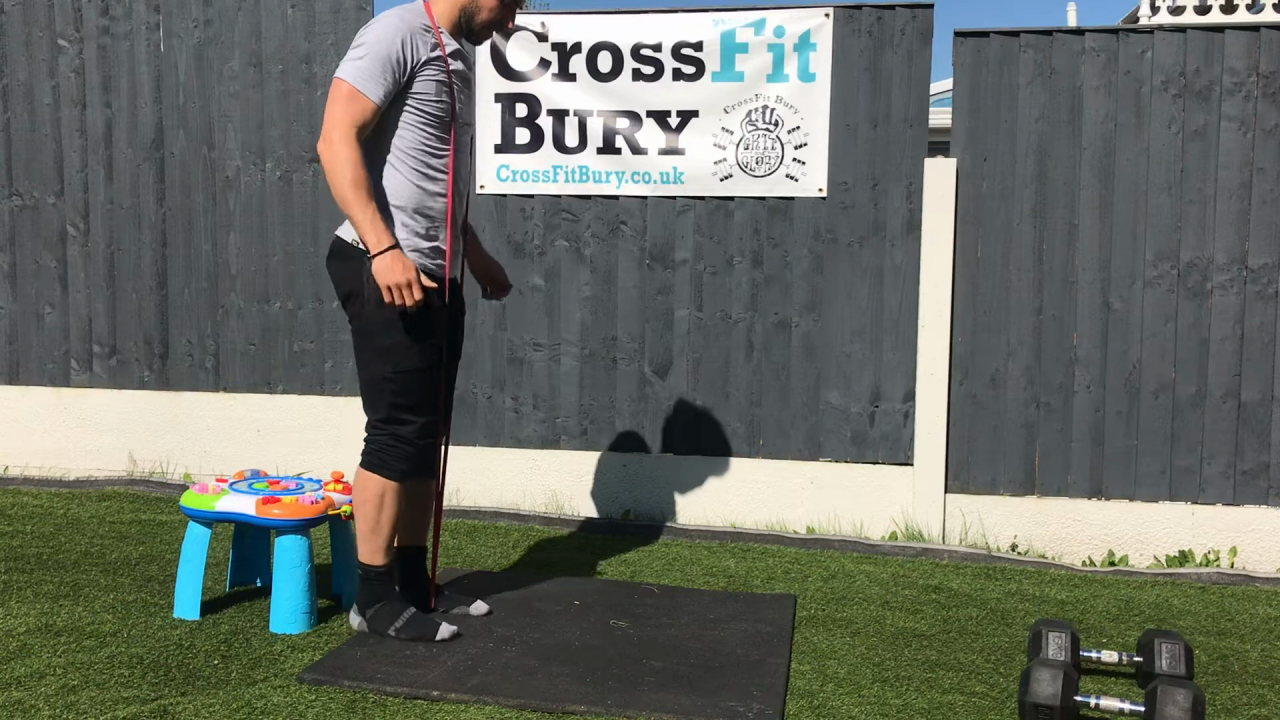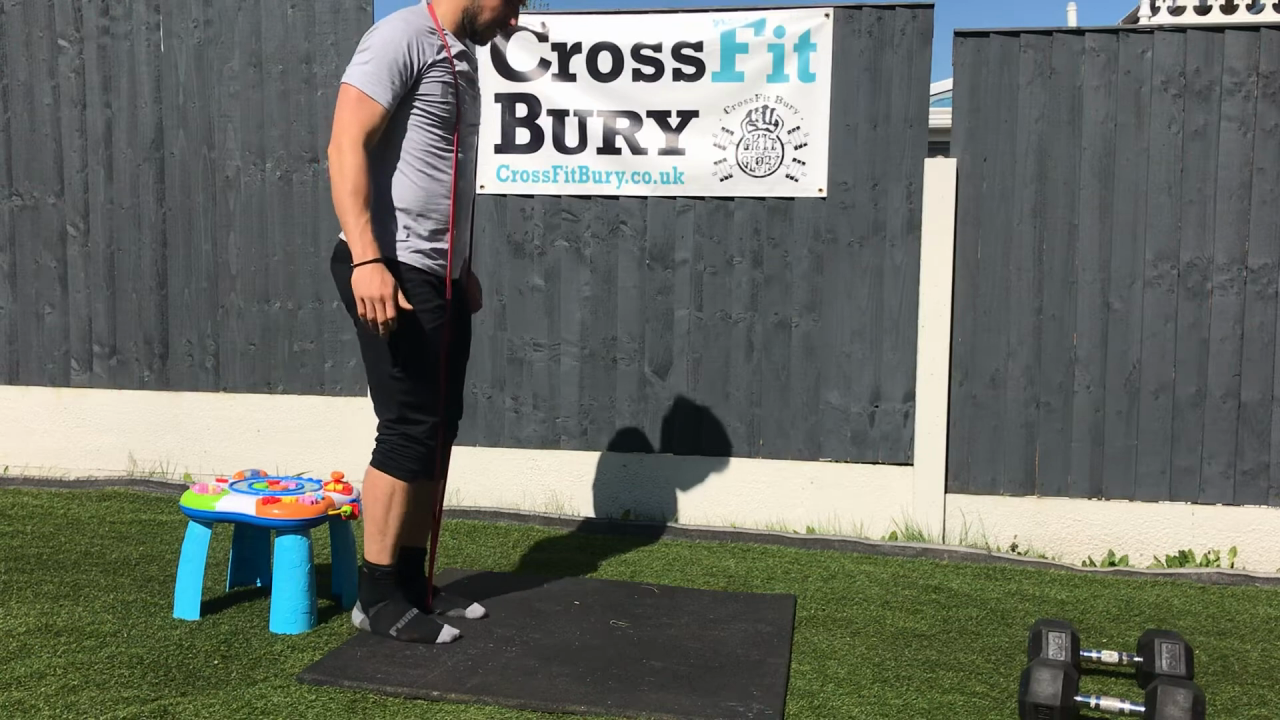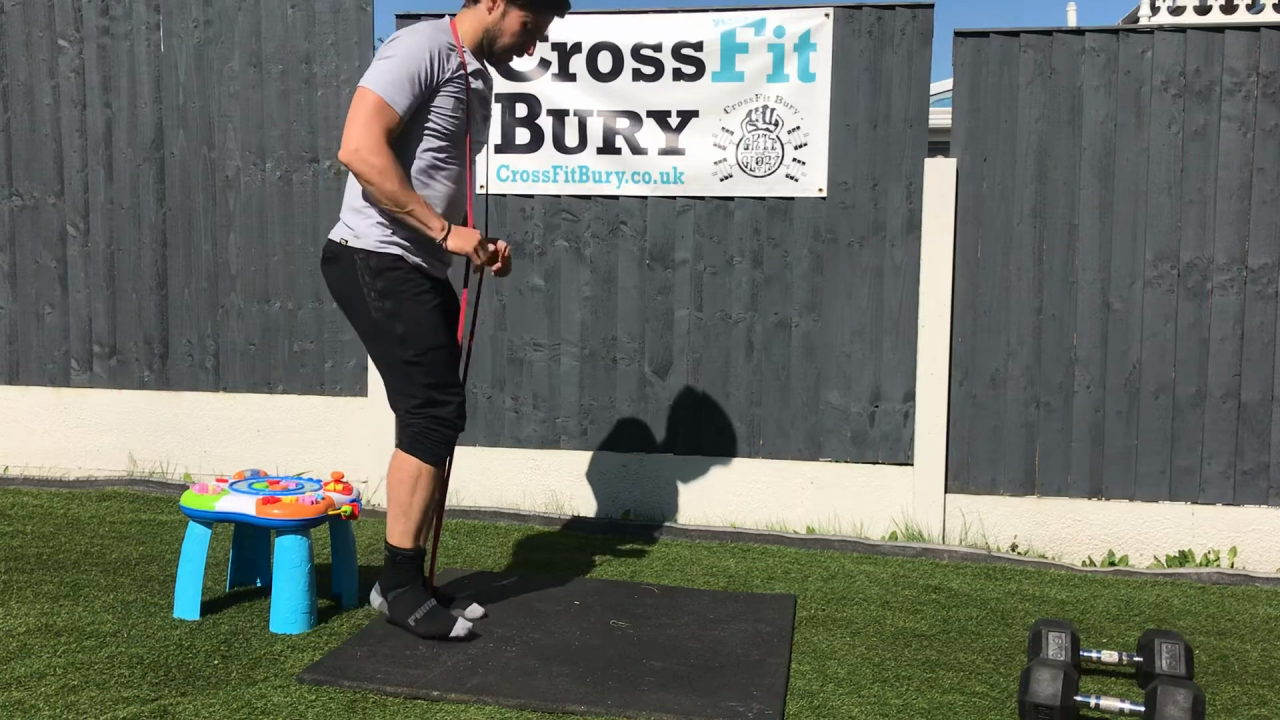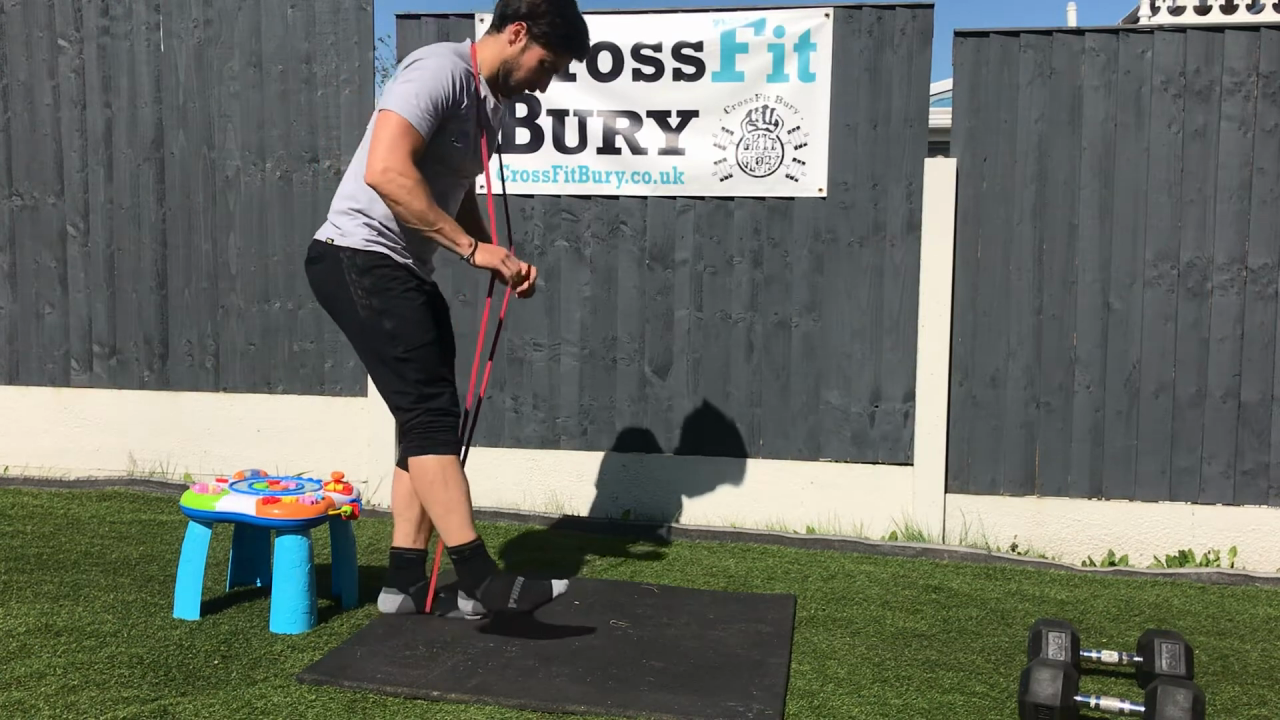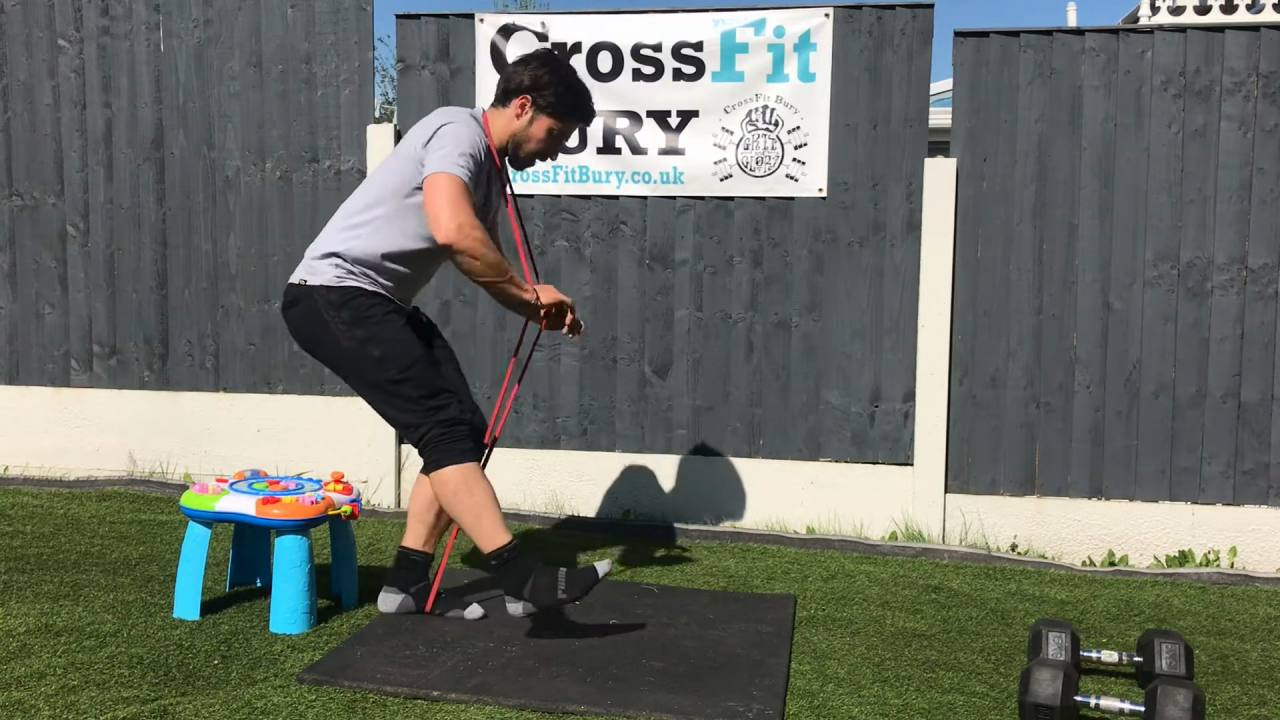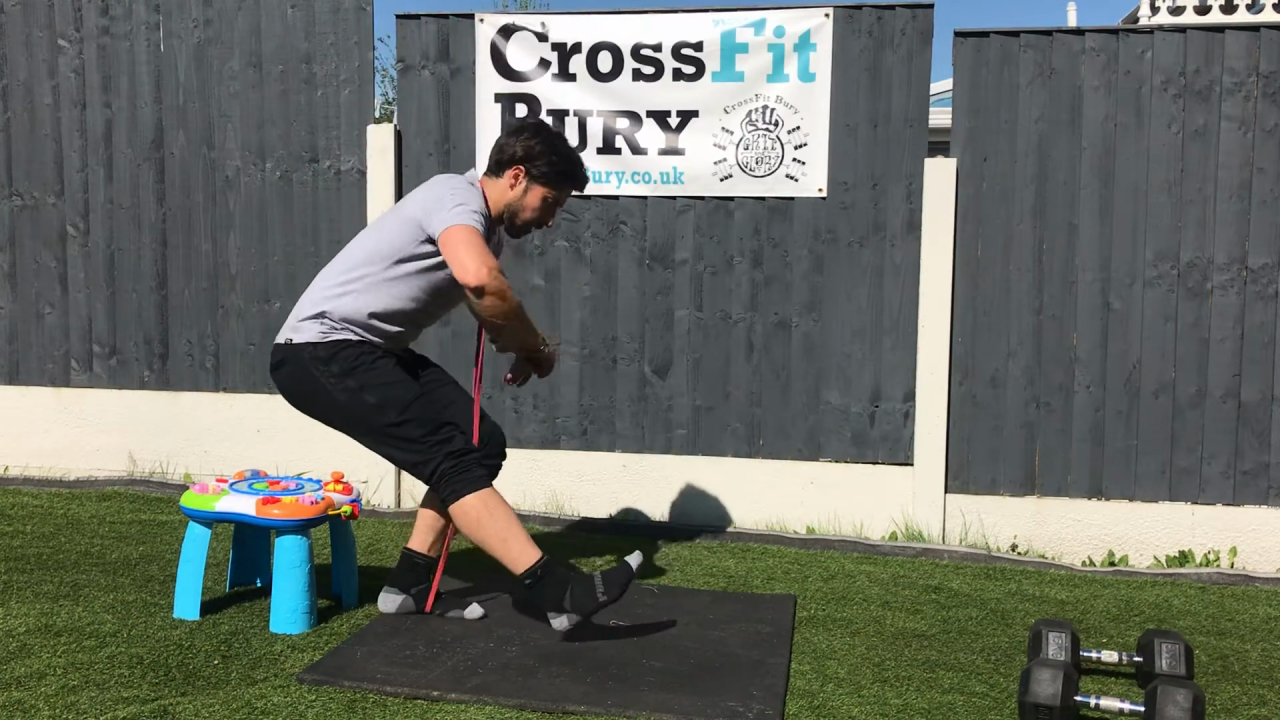
dt=0.5s
person 1, frame 1
left shoulder: (457, 56)
right elbow: (336, 140)
left wrist: (477, 254)
right wrist: (382, 247)
left hip: (432, 273)
right hip: (384, 267)
left knee: (427, 429)
right knee: (399, 427)
left ankle: (411, 581)
right ankle: (375, 597)
person 1, frame 2
left shoulder: (462, 58)
right elbow: (346, 149)
left wrist: (463, 268)
right wrist: (368, 262)
left hip: (436, 278)
right hip: (390, 278)
left knee: (439, 429)
right knee: (408, 428)
left ankle: (411, 581)
right ankle: (378, 595)
person 1, frame 3
left shoulder: (476, 76)
right elbow: (359, 149)
left wrist: (477, 240)
right wrist: (444, 230)
left hip: (423, 269)
right hip: (376, 260)
left knee: (434, 416)
right knee: (434, 411)
left ankle: (407, 580)
right ankle: (398, 580)
person 1, frame 4
left shoulder: (488, 103)
right shoulder: (441, 68)
right elbow: (384, 171)
left wrist: (501, 259)
right wrist: (474, 249)
left hip: (403, 270)
right hip: (358, 259)
left knee: (432, 419)
right knee: (430, 413)
left ankle: (406, 579)
right ankle: (479, 579)
person 1, frame 5
left shoulder: (489, 166)
right shoulder: (459, 132)
left elbow: (486, 262)
right elbow: (452, 232)
left wrist: (540, 307)
right wrist: (530, 292)
left hip: (383, 301)
right hip: (334, 295)
left knee: (463, 430)
right knee: (444, 428)
left ankle: (408, 581)
right ankle: (523, 579)
person 1, frame 6
left shoulder: (482, 223)
right shoulder: (456, 196)
left elbow: (487, 305)
right elbow: (480, 281)
left wrist: (523, 347)
right wrist: (532, 346)
left hip: (369, 350)
right hip: (318, 354)
left knee: (481, 443)
right knee: (451, 456)
left ankle: (410, 584)
right ankle: (558, 590)
